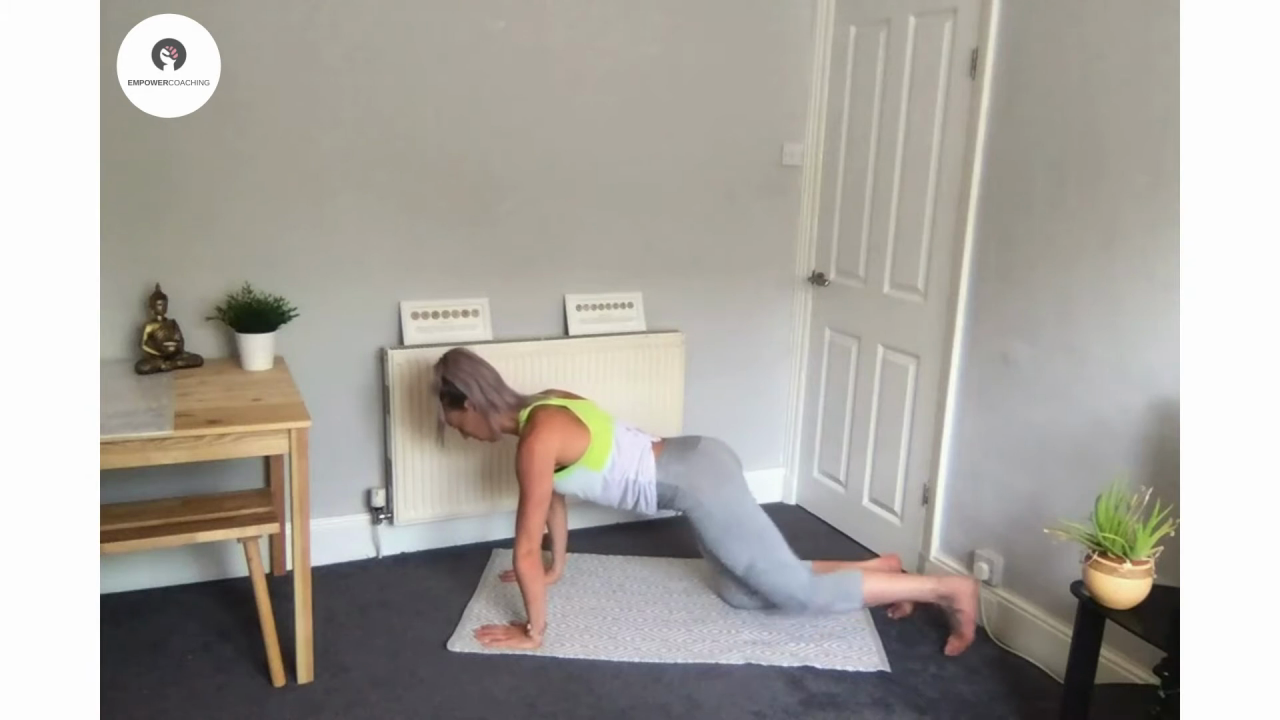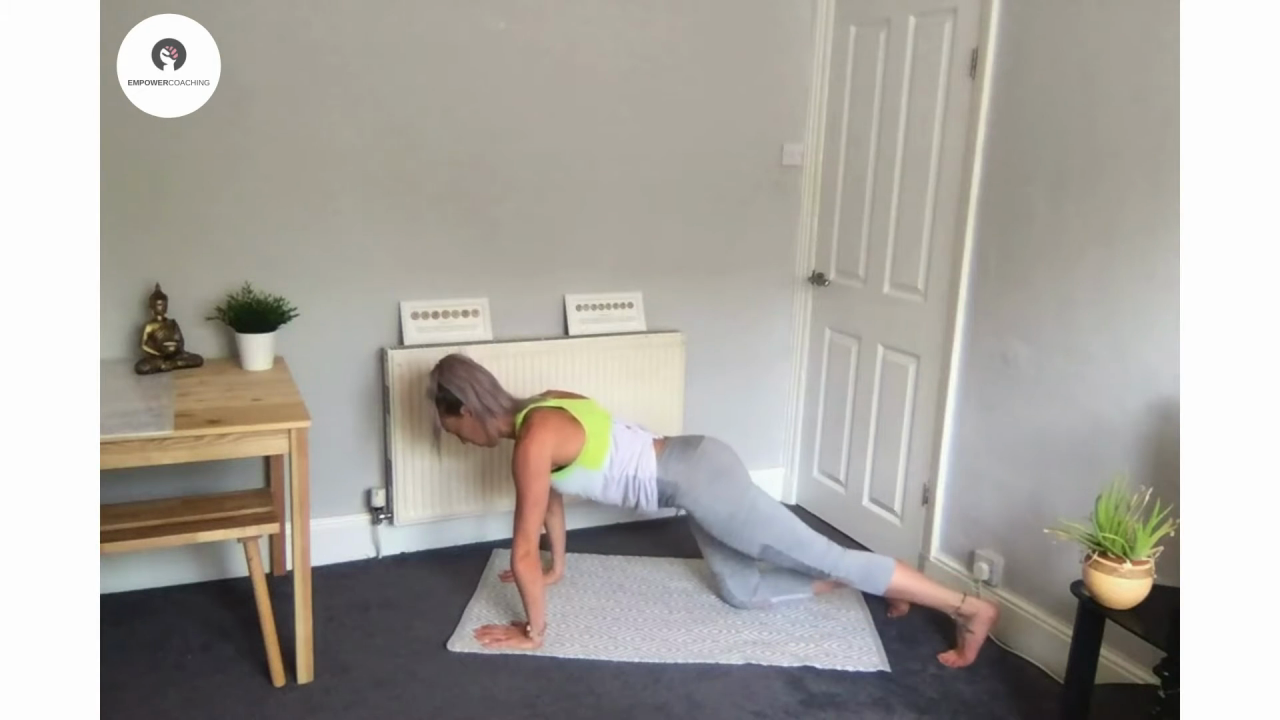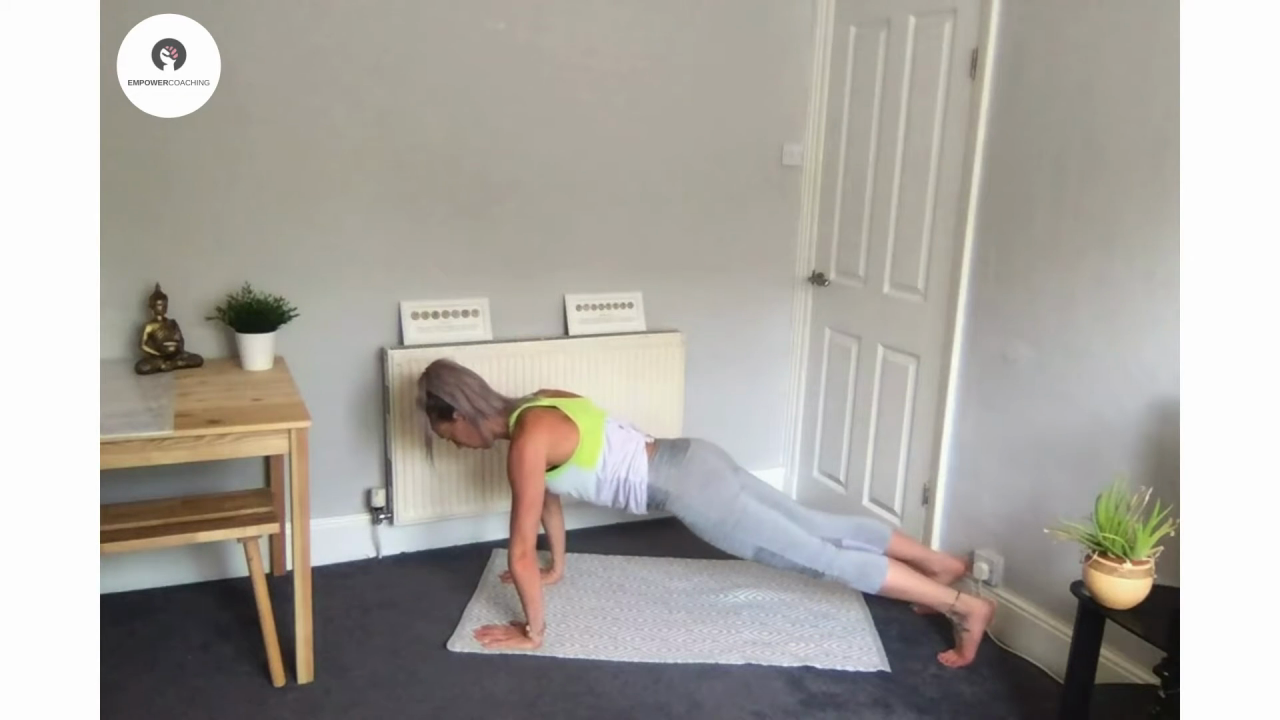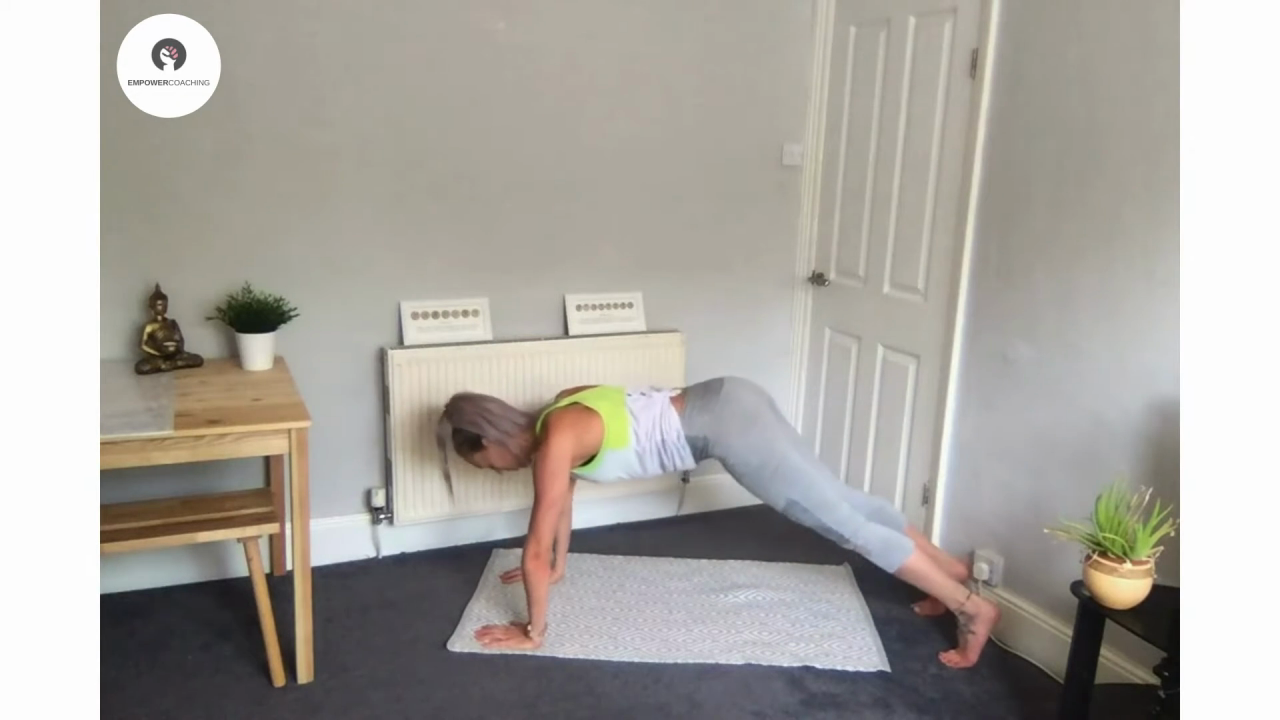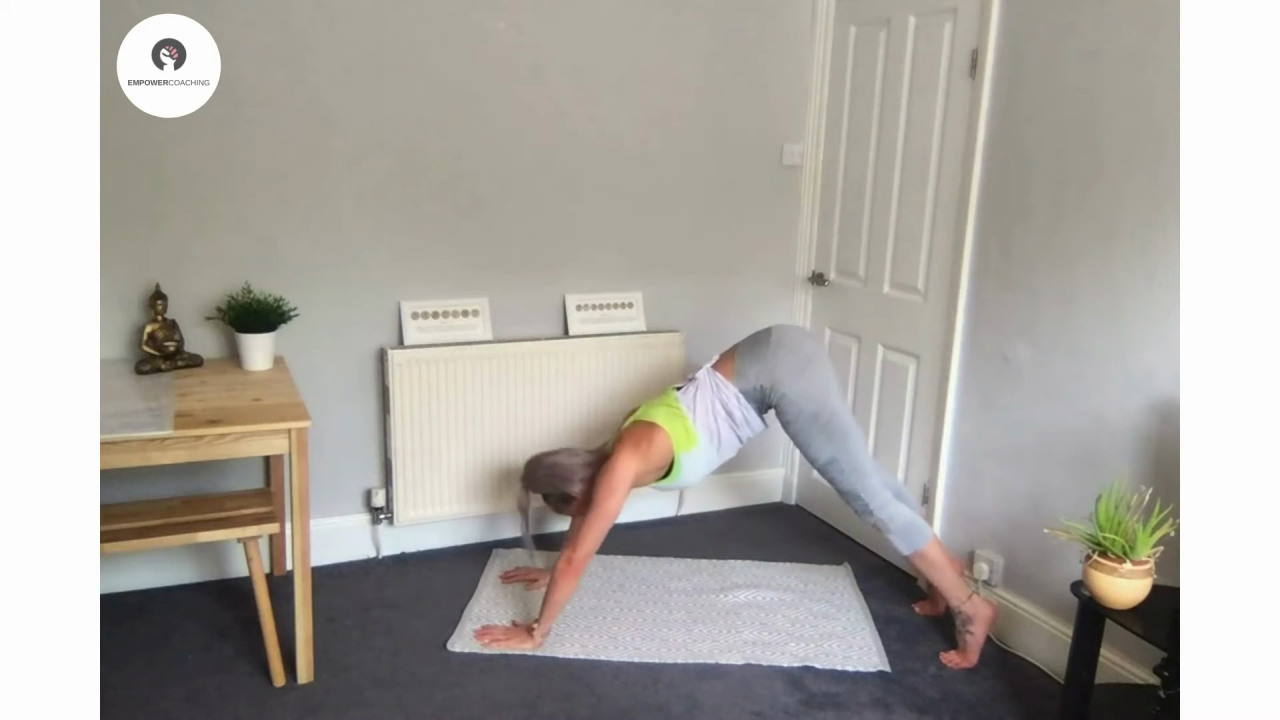
dt=1s
person 1, frame 1
left shoulder: (535, 440)
right shoulder: (546, 405)
left elbow: (525, 549)
right elbow: (555, 494)
left wrist: (533, 630)
right wrist: (555, 569)
left hip: (698, 484)
right hip: (698, 462)
left knee: (797, 593)
right knee: (742, 592)
left ankle: (946, 589)
right ankle: (877, 568)
person 1, frame 2
left shoulder: (532, 440)
right shoulder: (544, 406)
left elbow: (522, 550)
right elbow: (553, 494)
left wrist: (533, 630)
right wrist: (556, 568)
left hip: (699, 481)
right hip: (698, 462)
left knee: (822, 557)
right knee: (741, 591)
left ankle: (969, 609)
right ankle: (874, 580)
person 1, frame 3
left shoulder: (526, 441)
right shoulder: (540, 404)
left elbow: (521, 552)
right elbow: (551, 493)
left wrist: (533, 631)
right wrist: (557, 568)
left hip: (689, 490)
right hip: (694, 462)
left knee: (822, 558)
right knee: (820, 527)
left ankle: (964, 608)
right ankle: (943, 565)
person 1, frame 4
left shoulder: (555, 441)
right shoulder: (557, 417)
left elbow: (535, 548)
right elbow: (564, 495)
left wrist: (533, 632)
right wrist: (557, 568)
left hip: (726, 423)
right hip: (727, 403)
left knee: (846, 524)
right knee: (841, 499)
left ankle: (972, 608)
right ankle: (949, 569)
person 1, frame 5
left shoulder: (623, 465)
right shoulder: (611, 459)
left elbow: (575, 560)
left wrist: (536, 632)
right wrist: (553, 570)
left hip: (781, 367)
right hip: (775, 356)
left knee: (870, 497)
right knee: (868, 481)
left ankle: (970, 608)
right ankle: (948, 573)
